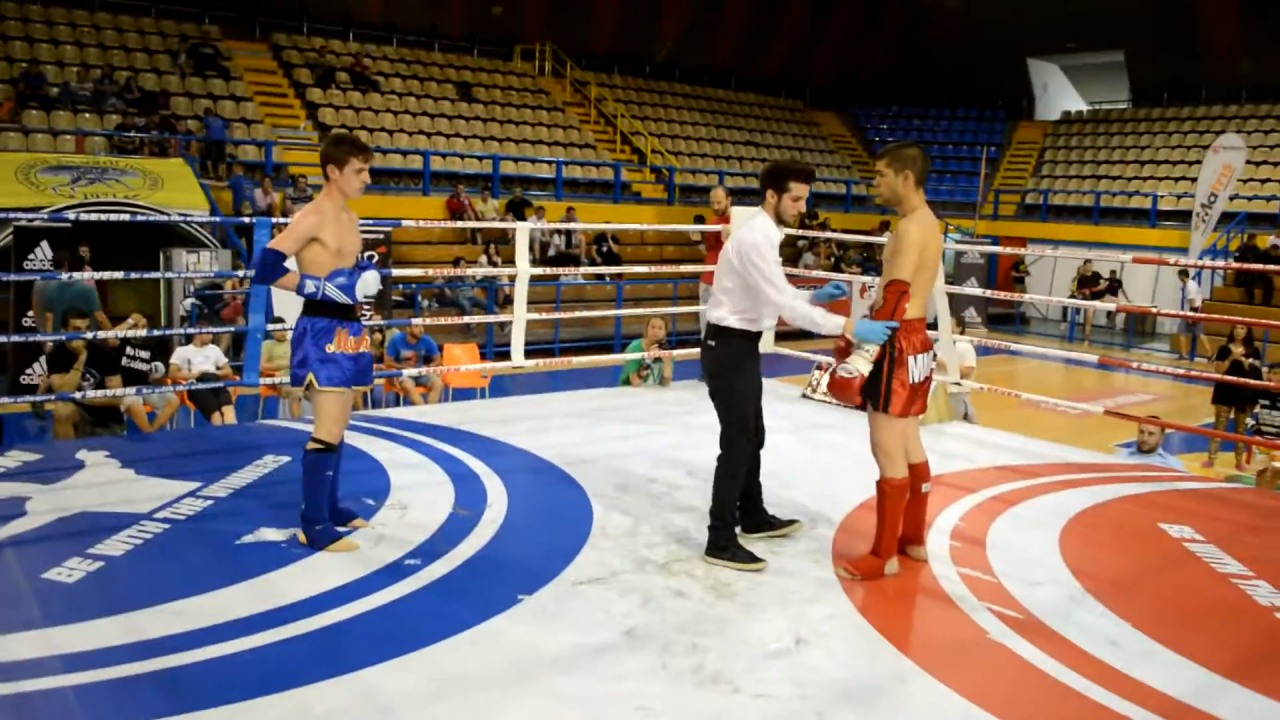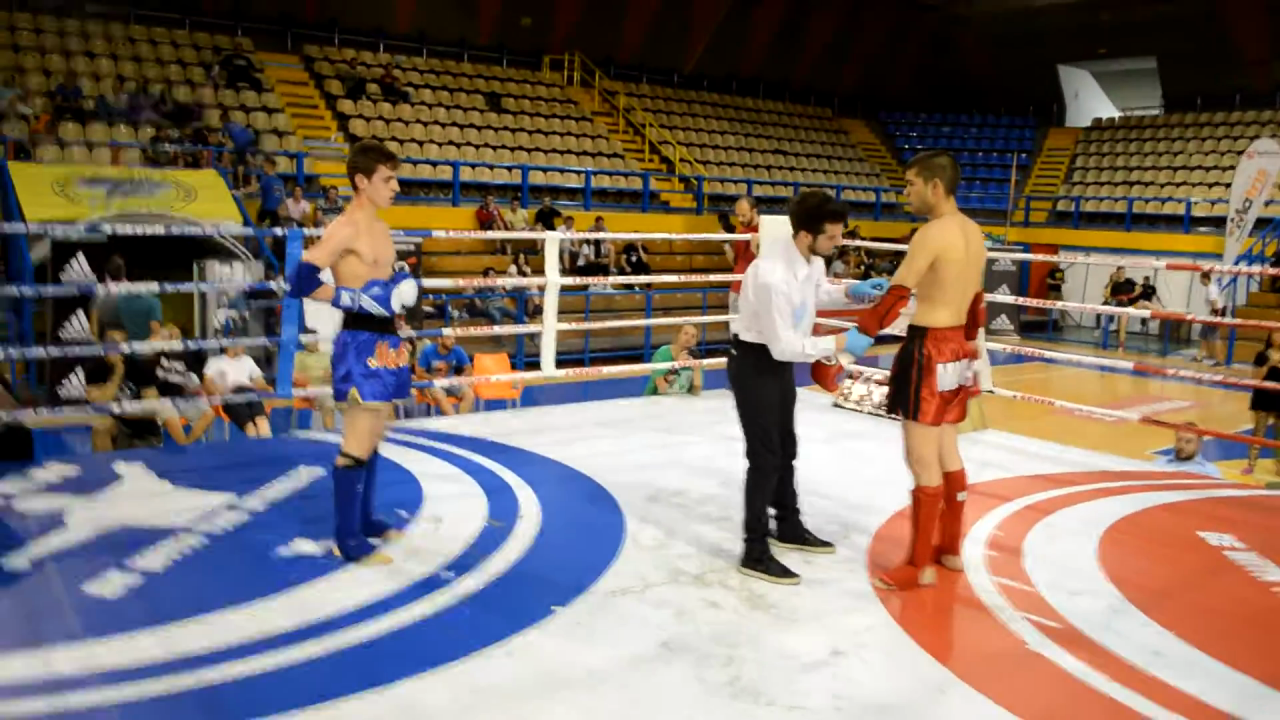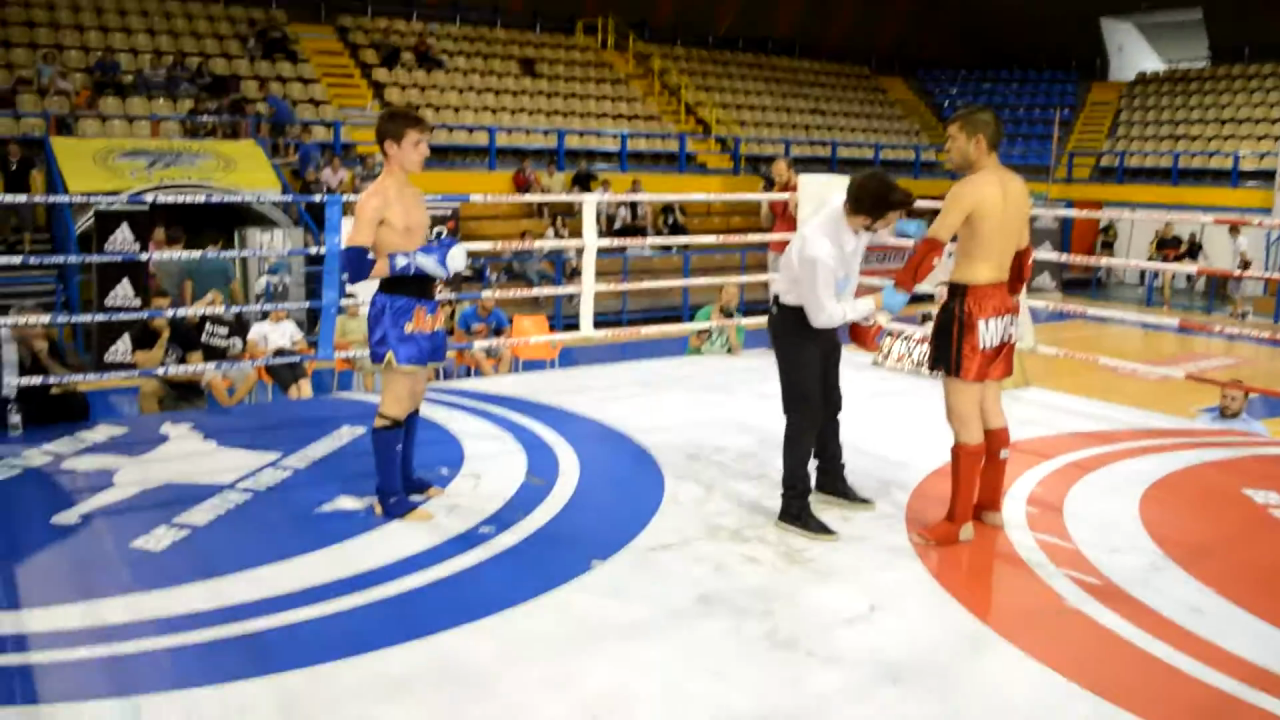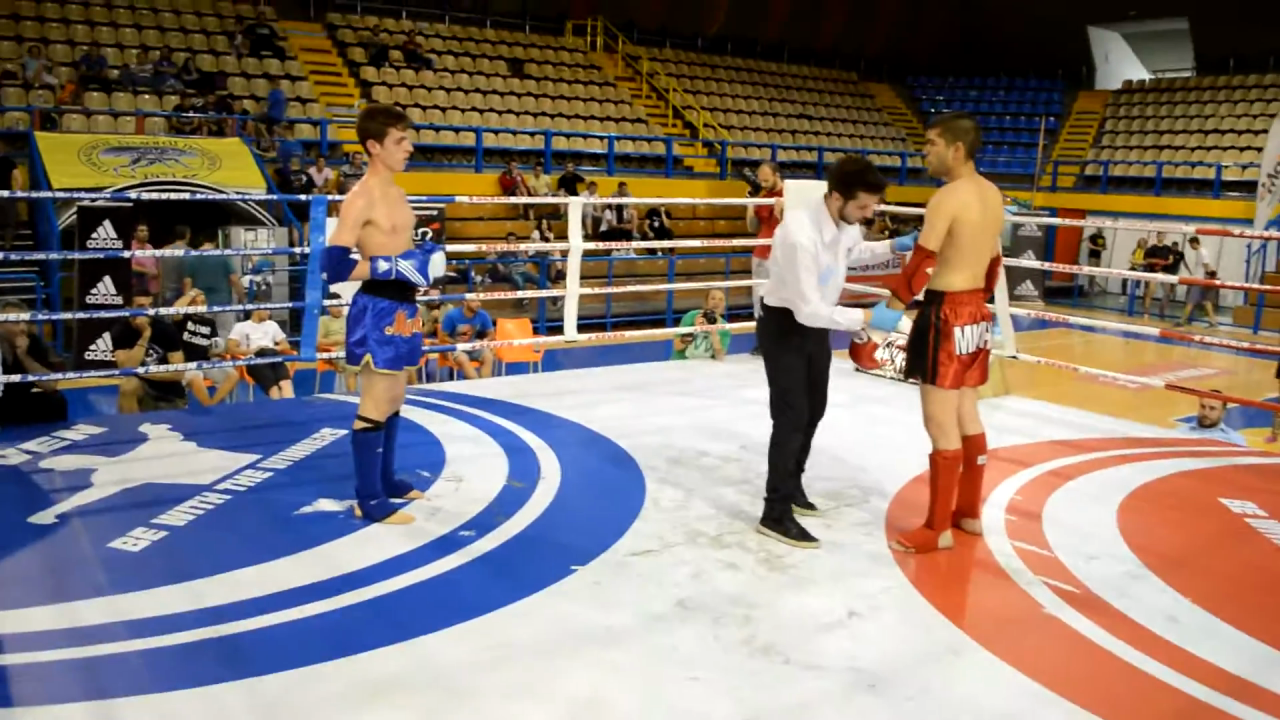
dt=0.4s
person 1, frame 1
left shoulder: (912, 227)
right shoulder: (927, 223)
left elbow: (894, 297)
left wrist: (861, 355)
left hip: (897, 345)
right hip: (916, 343)
left knee: (888, 451)
right knee: (909, 444)
left ankle: (884, 556)
right ankle: (914, 538)
person 1, frame 2
left shoulder: (933, 233)
right shoulder: (974, 233)
left elbow: (897, 296)
left wrist: (853, 340)
left hip: (929, 349)
right hip: (956, 348)
left knee: (922, 460)
right knee: (947, 453)
left ankle: (920, 566)
right ankle: (950, 548)
person 1, frame 3
left shoulder: (969, 188)
right shoulder: (1019, 188)
left elbow: (930, 249)
left wrist: (893, 295)
left hip: (971, 306)
right hip: (1000, 305)
left knee: (963, 416)
right knee: (989, 409)
left ankle: (959, 521)
right ankle: (990, 504)
person 1, frame 4
left shoulder: (947, 197)
right shoulder: (993, 195)
left elbow: (921, 264)
left wrist: (885, 313)
left hip: (946, 313)
right hip: (975, 312)
left knee: (940, 424)
right knee: (966, 416)
left ankle: (937, 529)
right ankle: (969, 511)
person 2, frame 1
left shoulder: (351, 219)
right shoulder: (311, 217)
right elbow: (264, 267)
left wrist: (366, 279)
right wrist: (319, 286)
left hip: (350, 329)
right hip: (321, 331)
left knee: (337, 426)
right knee: (328, 430)
left ankle: (329, 506)
right ankle: (314, 525)
person 2, frame 2
left shoulder: (382, 229)
right shoulder: (345, 229)
right elbow: (300, 281)
left wrist: (402, 289)
right wrist: (355, 299)
left hip: (387, 342)
right hip: (361, 344)
left knee: (373, 439)
right knee: (359, 444)
left ankle: (364, 518)
right ankle: (348, 538)
person 2, frame 3
left shoulder: (416, 194)
right shoulder: (375, 199)
right elbow: (353, 267)
left wrist: (441, 257)
right wrist: (412, 261)
left hip: (422, 306)
right hip: (397, 309)
left knee: (413, 398)
right knee: (395, 404)
left ankle: (405, 477)
right ankle: (389, 496)
person 2, frame 4
left shoulder: (399, 193)
right shoulder: (361, 198)
right elbow: (334, 266)
left wrist: (422, 260)
right wrist: (394, 268)
left hip: (402, 308)
right hip: (378, 310)
left knee: (393, 401)
right knee: (376, 406)
left ankle: (386, 479)
right ankle: (370, 499)
person 3, frame 1
left shoulder: (767, 234)
right shoulder: (753, 240)
left elbow: (778, 295)
right elbow: (786, 306)
left wrist: (817, 292)
right wrist: (850, 327)
left hip: (743, 344)
right hip: (728, 347)
left knee: (751, 436)
right knee: (737, 442)
left ankle: (753, 515)
right ankle: (720, 540)
person 3, frame 2
left shoulder: (810, 256)
right shoulder: (772, 275)
right elbow: (783, 345)
left wrist: (851, 291)
right wrist: (840, 343)
left hip: (780, 357)
right hip: (755, 362)
left knee: (785, 448)
right knee: (765, 454)
left ankle: (789, 526)
right ankle: (755, 552)
person 3, frame 3
left shoulder: (851, 212)
right shoulder: (818, 249)
right elbow: (823, 314)
left wrist: (901, 227)
right wrist: (876, 303)
left hip: (824, 314)
right hip: (796, 321)
left knee: (829, 404)
right knee: (805, 412)
left ankle: (831, 478)
right ankle: (794, 508)
person 3, frame 4
left shoulder: (846, 220)
right shoulder: (799, 234)
right elbow: (807, 309)
left wrist: (893, 249)
right wrist: (867, 318)
left hip: (819, 323)
right hip: (784, 325)
left knee: (813, 411)
right knee: (791, 417)
left ankle: (789, 485)
right ankle: (776, 513)
